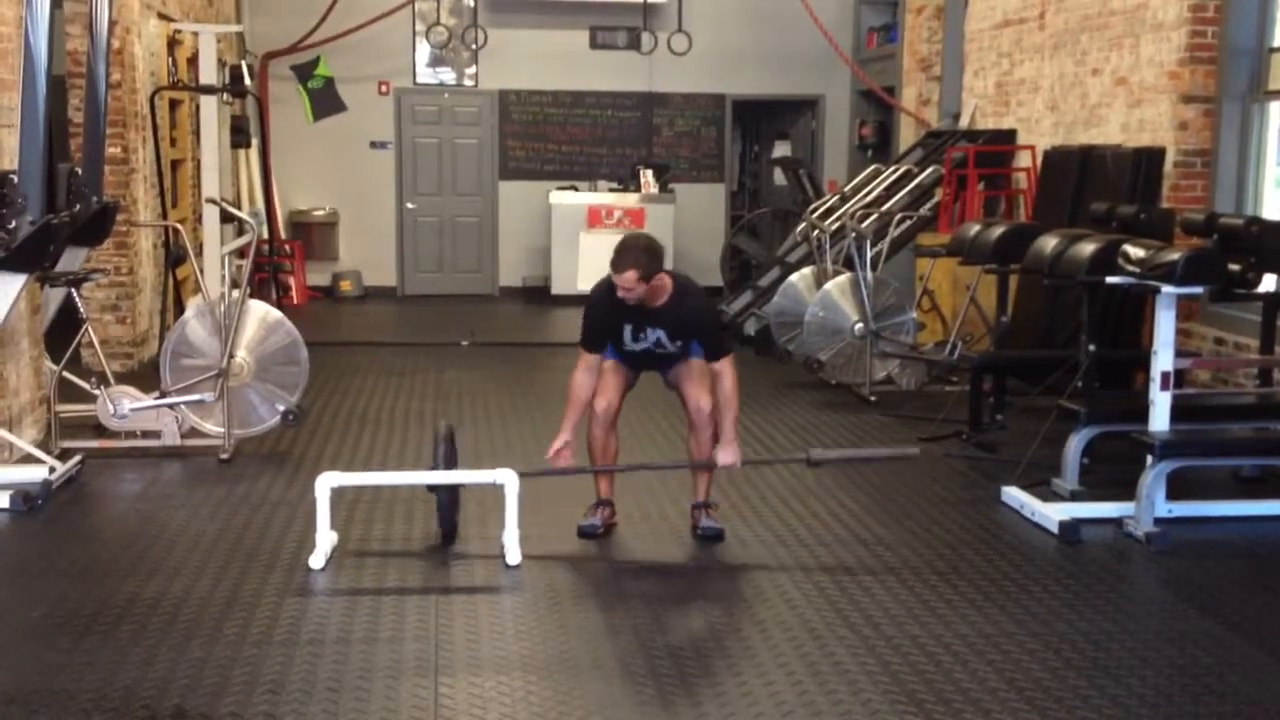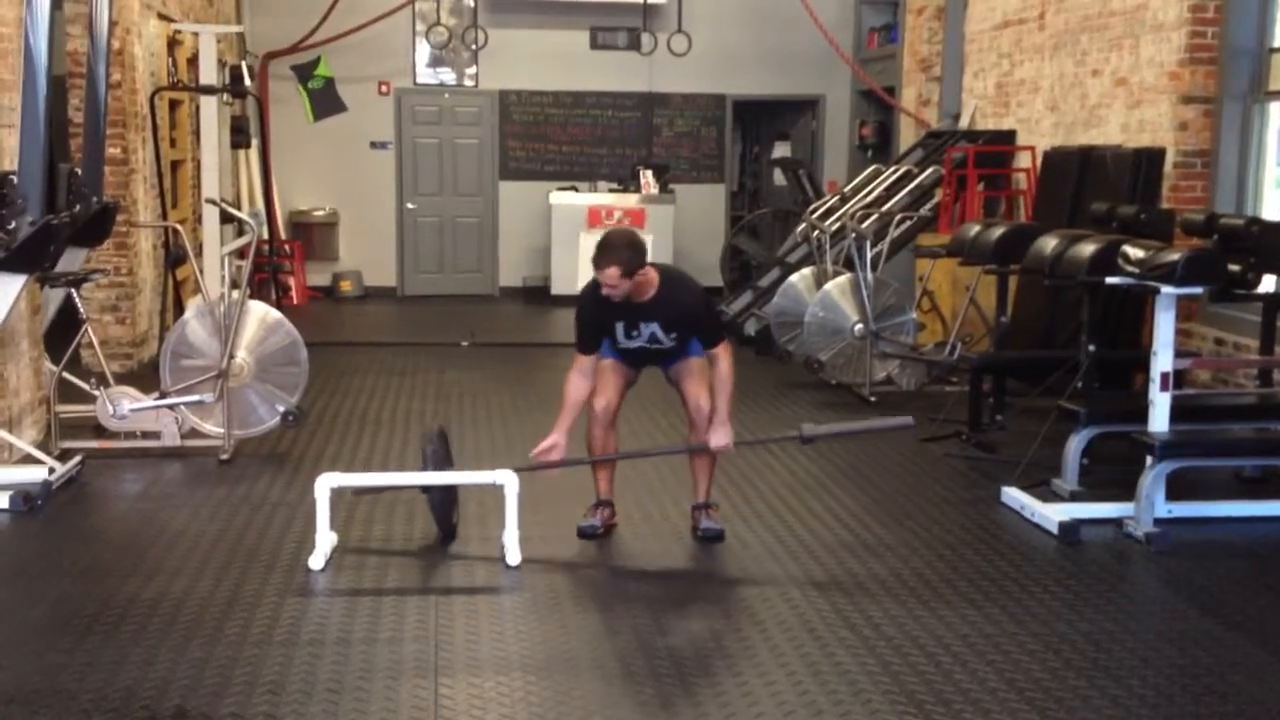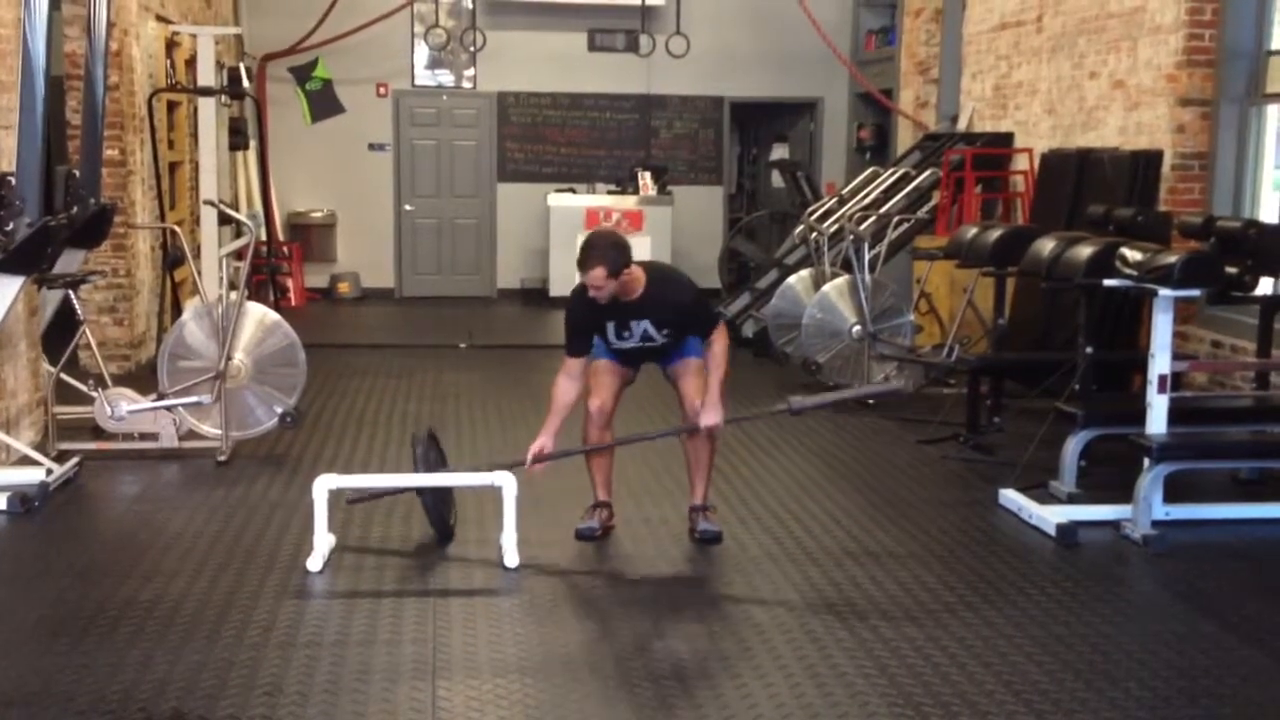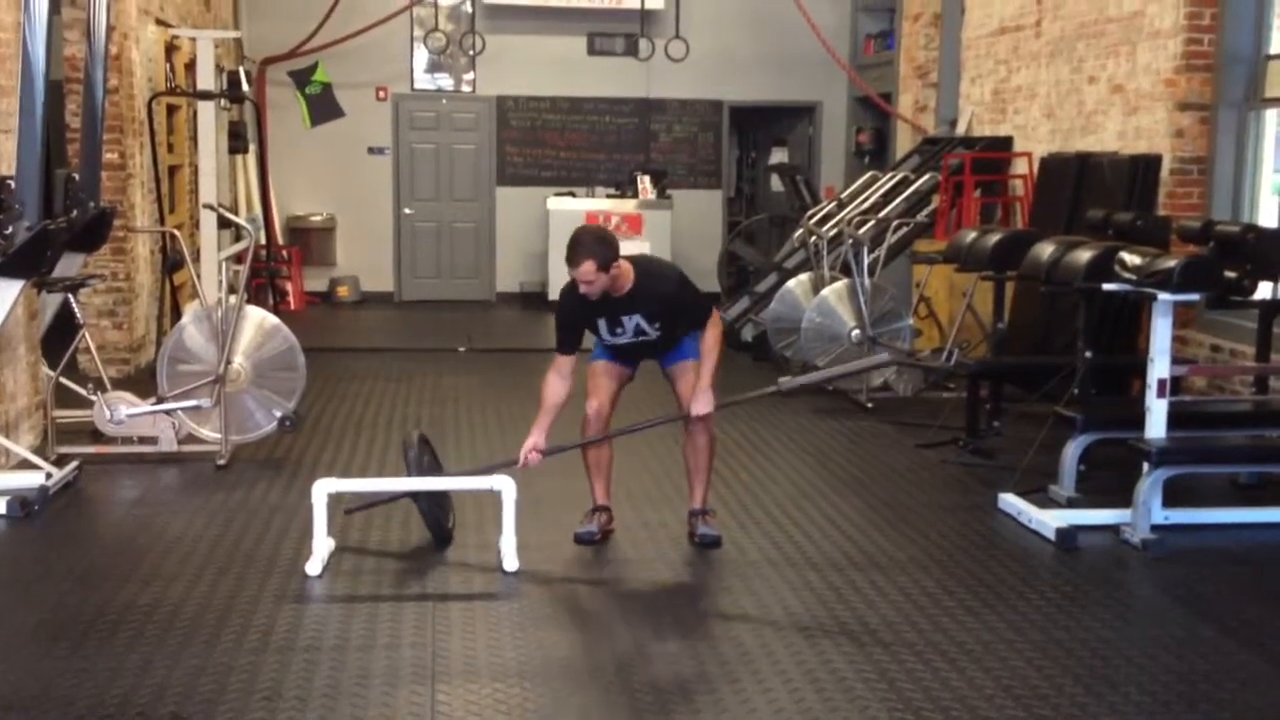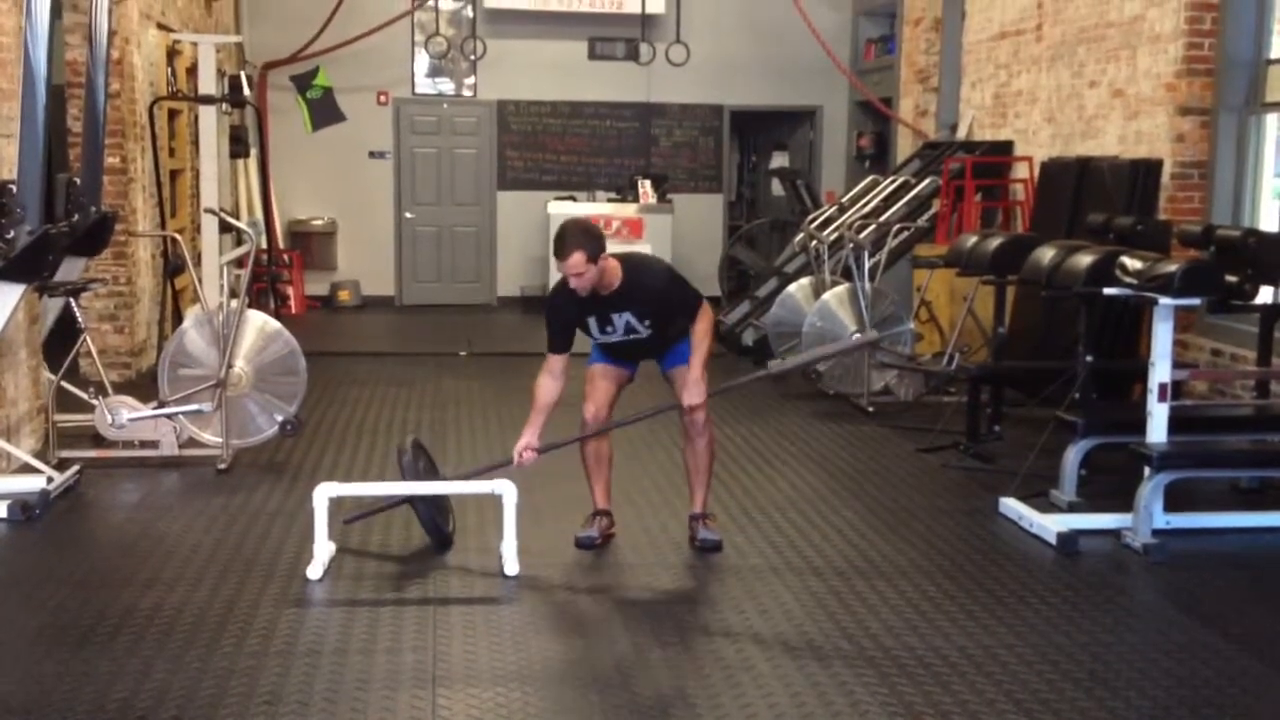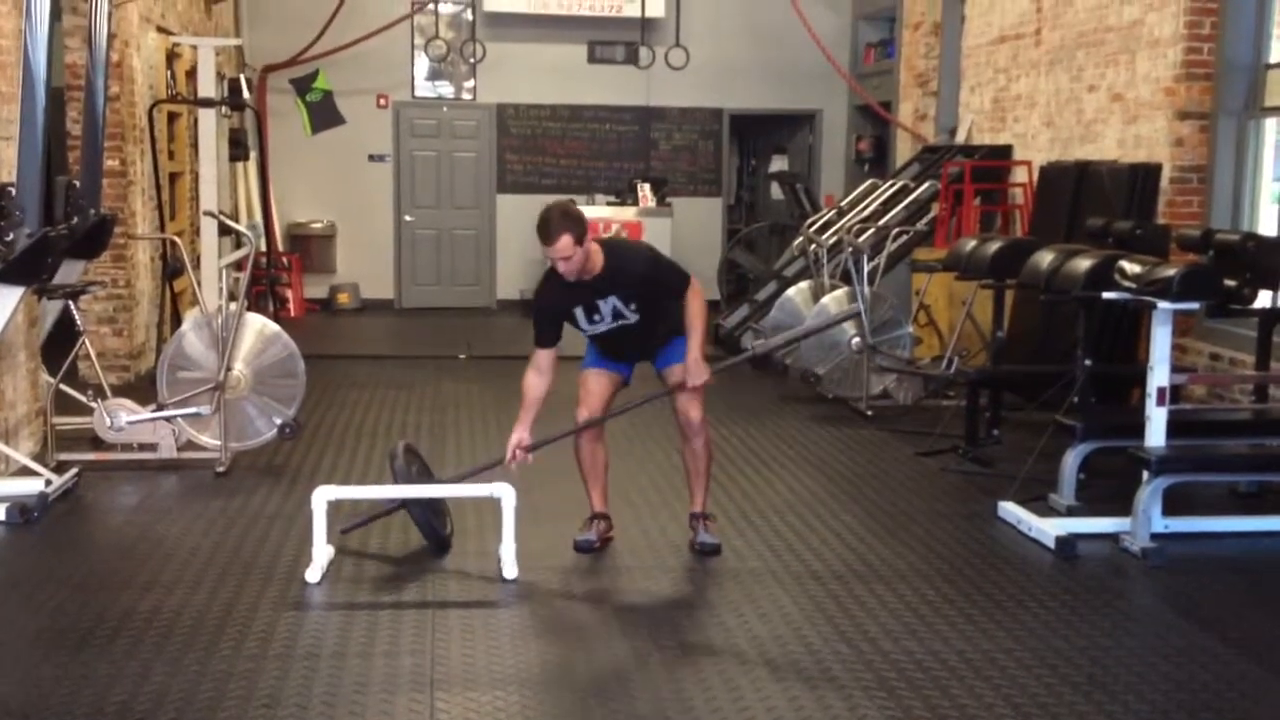
dt=0.2s
person 1, frame 1
left shoulder: (693, 302)
right shoulder: (603, 298)
left elbow: (724, 369)
right elbow: (588, 367)
left wrist: (728, 440)
right wrist: (567, 431)
left hip: (679, 352)
right hip: (621, 352)
left knee: (703, 409)
right knee: (602, 408)
left ankle: (702, 506)
right ankle: (604, 504)
person 1, frame 2
left shoulder: (685, 293)
right shoulder: (593, 299)
left elbow: (721, 353)
right elbow: (582, 371)
left wrist: (722, 422)
right wrist: (560, 433)
left hip: (680, 346)
right hip: (621, 349)
left knee: (702, 408)
right knee: (601, 407)
left ankle: (702, 506)
right ankle: (604, 504)
person 1, frame 3
left shoulder: (674, 288)
right shoulder: (582, 302)
left elbow: (718, 335)
right elbow: (571, 374)
left wrist: (713, 400)
right wrist: (548, 434)
left hip: (677, 343)
right hip: (617, 348)
left knee: (698, 411)
right knee: (597, 408)
left ankle: (699, 508)
right ankle: (602, 506)
person 1, frame 4
left shoulder: (664, 280)
right shoulder: (573, 299)
left elbow: (712, 322)
right elbow: (561, 371)
left wrist: (704, 387)
right wrist: (539, 432)
left hip: (676, 338)
right hip: (615, 346)
left knee: (697, 413)
right knee: (595, 411)
left ankle: (699, 512)
right ankle: (601, 510)
person 1, frame 5
left shoulder: (653, 276)
right shoulder: (564, 299)
left elbow: (703, 315)
right elbow: (553, 371)
left wrist: (695, 377)
right wrist: (531, 431)
left hip: (673, 339)
right hip: (613, 347)
left knee: (696, 417)
right knee: (592, 415)
left ankle: (700, 516)
right ankle: (602, 514)
person 1, frame 6
left shoulder: (636, 258)
right shoulder: (550, 292)
left elbow: (693, 292)
right elbow: (541, 365)
left wrist: (695, 358)
right wrist: (522, 427)
left hip: (667, 336)
right hip: (609, 347)
left knee: (693, 418)
right knee: (586, 418)
left ankle: (700, 517)
right ankle: (600, 517)
